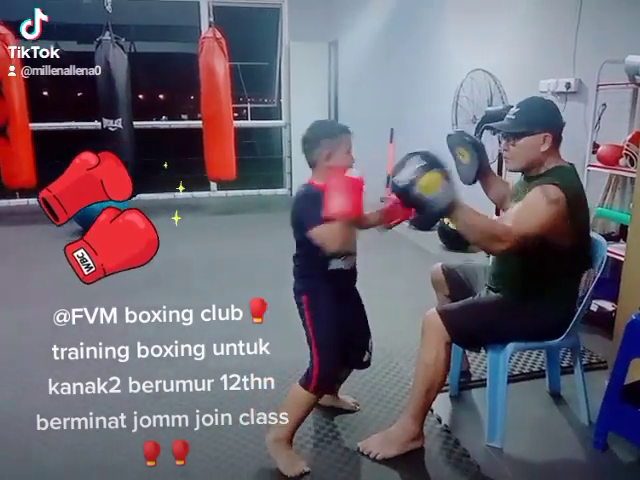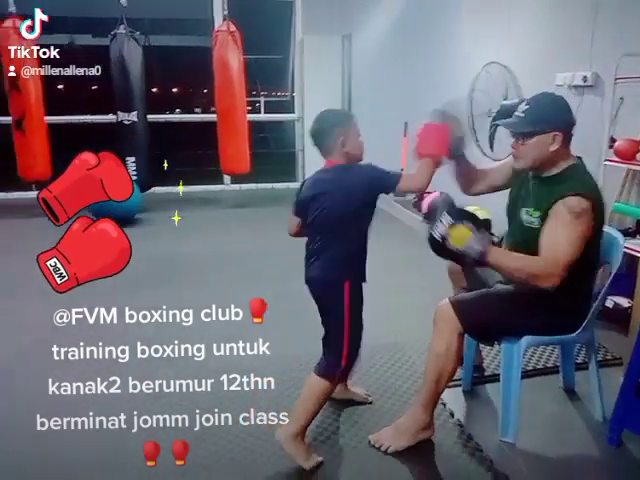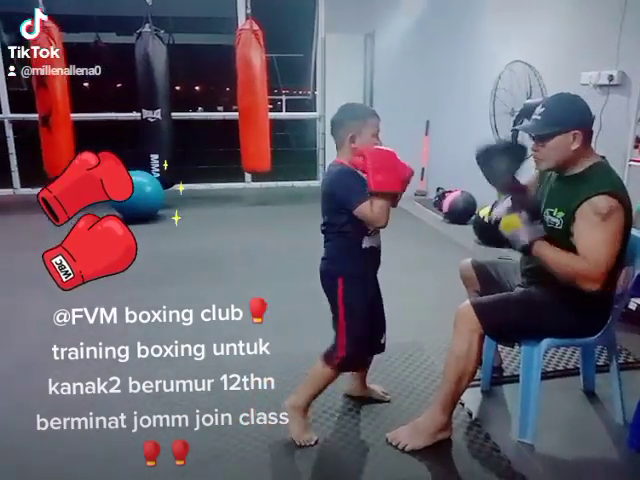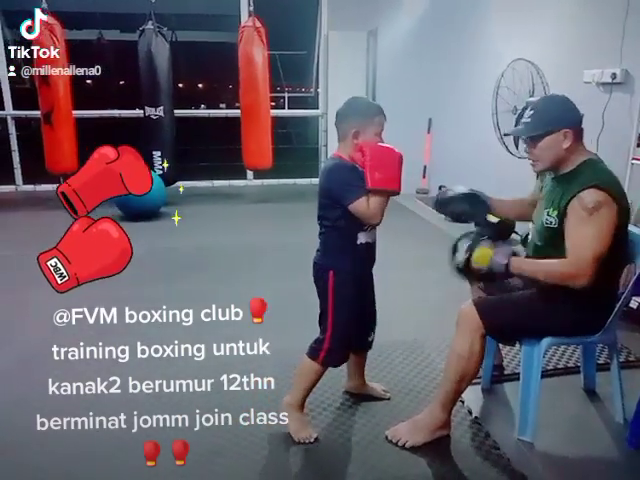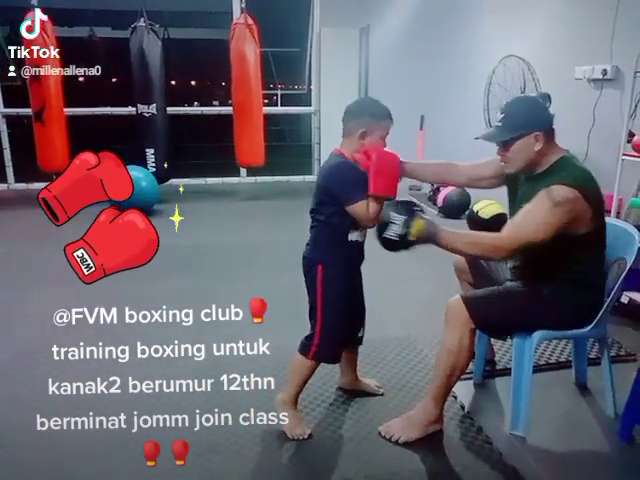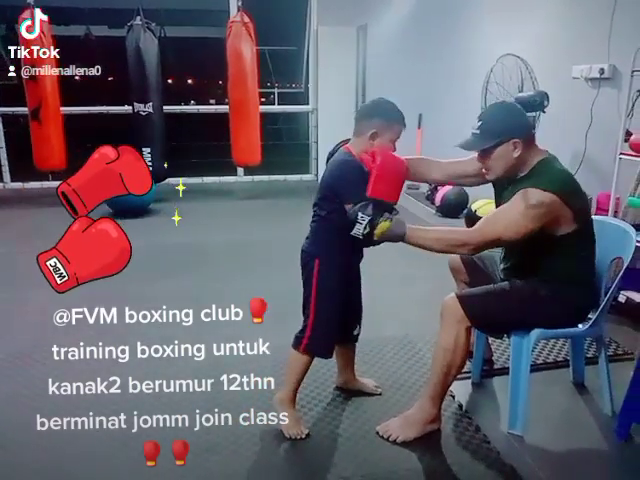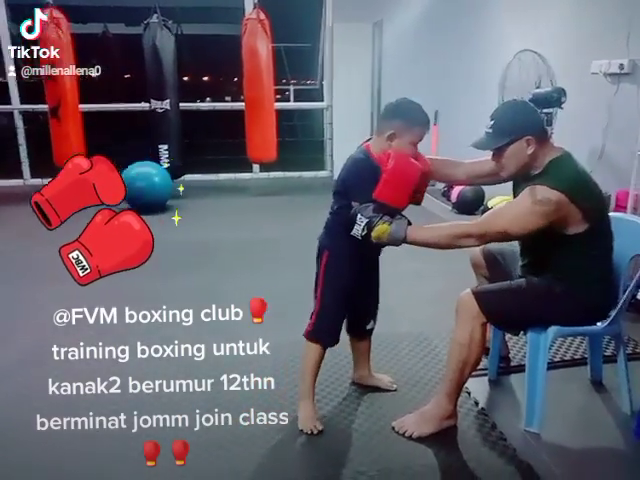
dt=0.3s
person 1, frame 1
left shoulder: (554, 192)
right shoulder: (539, 174)
left elbow: (499, 238)
right elbow: (510, 202)
right wrist: (479, 169)
left hip: (538, 307)
right hip: (511, 283)
left knee: (436, 322)
right knee: (442, 275)
left ankle: (410, 430)
right ankle: (456, 360)
person 1, frame 2
left shoulder: (574, 198)
right shoulder: (532, 167)
left elbow: (548, 274)
right elbow: (477, 183)
left wrist: (482, 251)
right wrist: (456, 155)
left hip: (554, 304)
right hip: (520, 279)
left knee: (448, 313)
left ankle: (419, 420)
person 1, frame 3
left shoulder: (601, 198)
right shoulder: (557, 170)
left elbow: (592, 278)
right elbow: (534, 202)
left wrist: (530, 241)
left hip: (574, 304)
right hip: (538, 279)
left knee: (468, 316)
right knee: (471, 270)
left ankle: (438, 420)
right ankle: (487, 358)
person 1, frame 4
left shoulder: (592, 194)
right shoulder: (558, 171)
left elbow: (580, 274)
right elbow: (533, 208)
left wrist: (506, 263)
right wrist: (484, 203)
left hip: (578, 303)
right hip: (547, 280)
left knee: (471, 315)
left ankle: (437, 418)
right ankle: (489, 355)
person 1, frame 5
left shoulder: (564, 189)
right shoulder: (525, 163)
left elbow: (501, 246)
right elbow: (457, 173)
left wrist: (430, 231)
right wrist: (396, 165)
left hip: (566, 296)
right hip: (535, 272)
left knee: (459, 309)
right knee: (465, 263)
left ankle: (429, 413)
person 1, frame 6
left shoulder: (542, 193)
right shoulder: (509, 164)
left elbow: (471, 241)
right elbow: (439, 170)
left wrist: (397, 230)
left hip: (560, 295)
right hip: (529, 270)
left knee: (455, 307)
right knee: (460, 264)
left ankle: (427, 412)
person 1, frame 7
left shoulder: (551, 192)
right shoulder: (533, 162)
left elbow: (475, 233)
right elbow: (462, 171)
left wrist: (400, 232)
left hip: (577, 293)
right hip: (550, 268)
left knee: (470, 304)
right knee: (483, 258)
left ankle: (443, 409)
person 2, frame 1
left shoulder: (339, 191)
right shoulder: (307, 199)
left elbow: (363, 221)
right elbow: (328, 242)
left wrist: (396, 209)
right wrist: (340, 209)
left hip: (344, 286)
right hip: (316, 292)
left knee: (357, 345)
right knee: (323, 366)
left ankle: (330, 395)
right ankle: (279, 438)
person 2, frame 2
left shoulder: (311, 183)
right shoulder: (360, 177)
left elbow: (295, 229)
right elbow: (415, 184)
right wrist: (432, 156)
left hip: (320, 273)
right hip: (339, 278)
left knee: (347, 340)
right knee: (339, 354)
left ankle: (340, 387)
right ankle: (293, 431)
person 2, frame 3
left shoulder: (352, 174)
right shoulder: (342, 177)
left elbow: (373, 213)
right elbow: (378, 217)
left hip: (361, 268)
right hip: (344, 273)
left knee: (372, 330)
right knee: (346, 345)
left ankle: (359, 385)
right ankle: (297, 405)
person 2, frame 4
left shoulder: (355, 167)
right shoulder: (338, 171)
left elbow: (372, 207)
right elbow: (372, 214)
left wrist: (385, 177)
right wrist: (382, 179)
left hip: (357, 264)
right hip: (337, 268)
left knee: (363, 327)
right knee: (332, 339)
left ankle: (356, 382)
right ankle: (293, 404)
person 2, frame 5
left shoulder: (353, 164)
right shoulder: (341, 170)
left elbow: (365, 208)
right elbow: (369, 217)
left wrist: (382, 178)
right wrist: (382, 183)
left hip: (345, 259)
right hip: (326, 262)
left knee: (353, 322)
right knee: (324, 335)
left ankle: (349, 377)
right ankle: (287, 400)
person 2, frame 6
left shoulder: (357, 161)
right shoulder: (347, 167)
left hip: (345, 254)
right hip: (324, 257)
left knee: (349, 320)
right knee: (317, 329)
left ankle: (346, 377)
right ankle: (285, 398)
person 2, frame 7
right shoulder: (361, 166)
left hip: (366, 251)
right hip: (339, 251)
left knee: (364, 314)
right knee: (325, 321)
left ankle: (362, 372)
right ankle: (305, 397)
